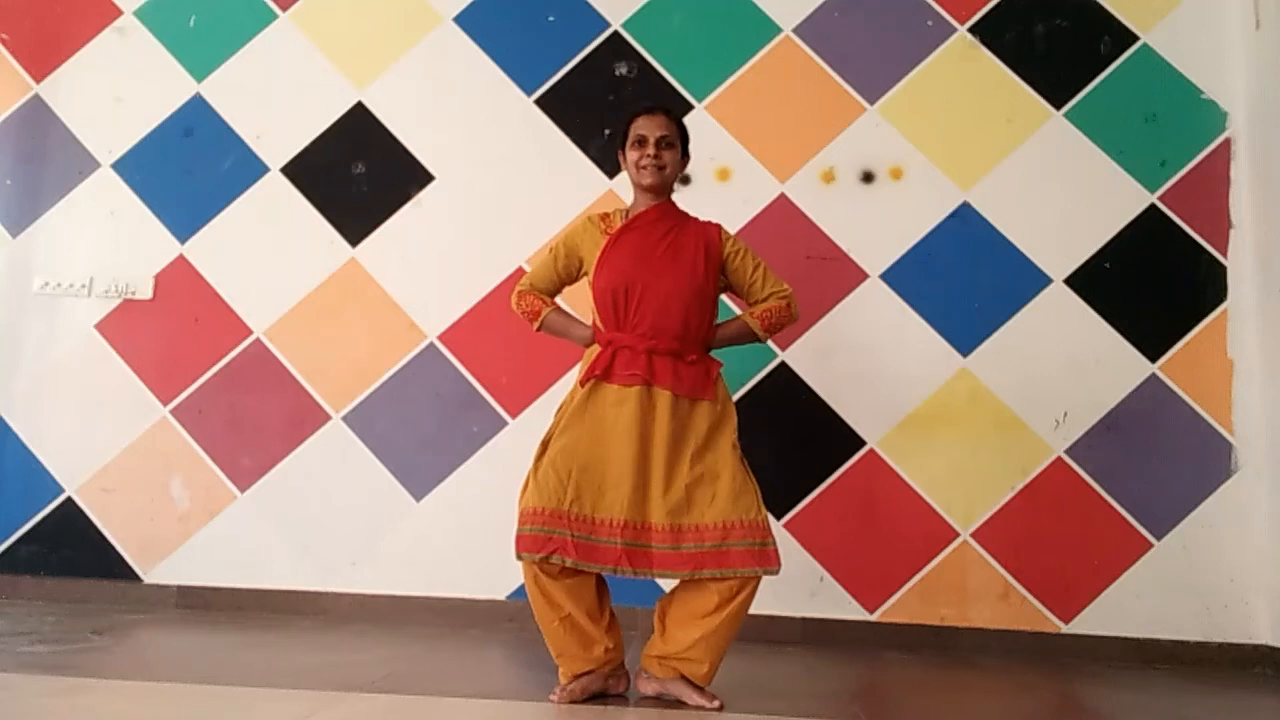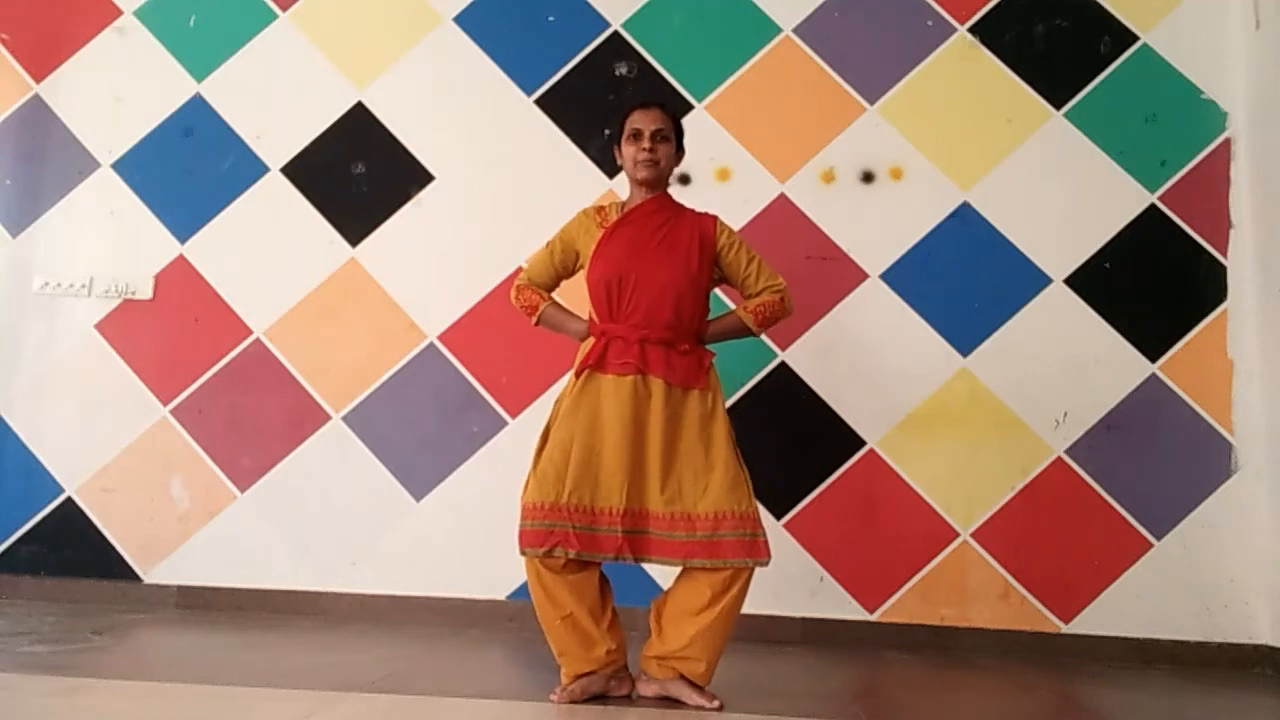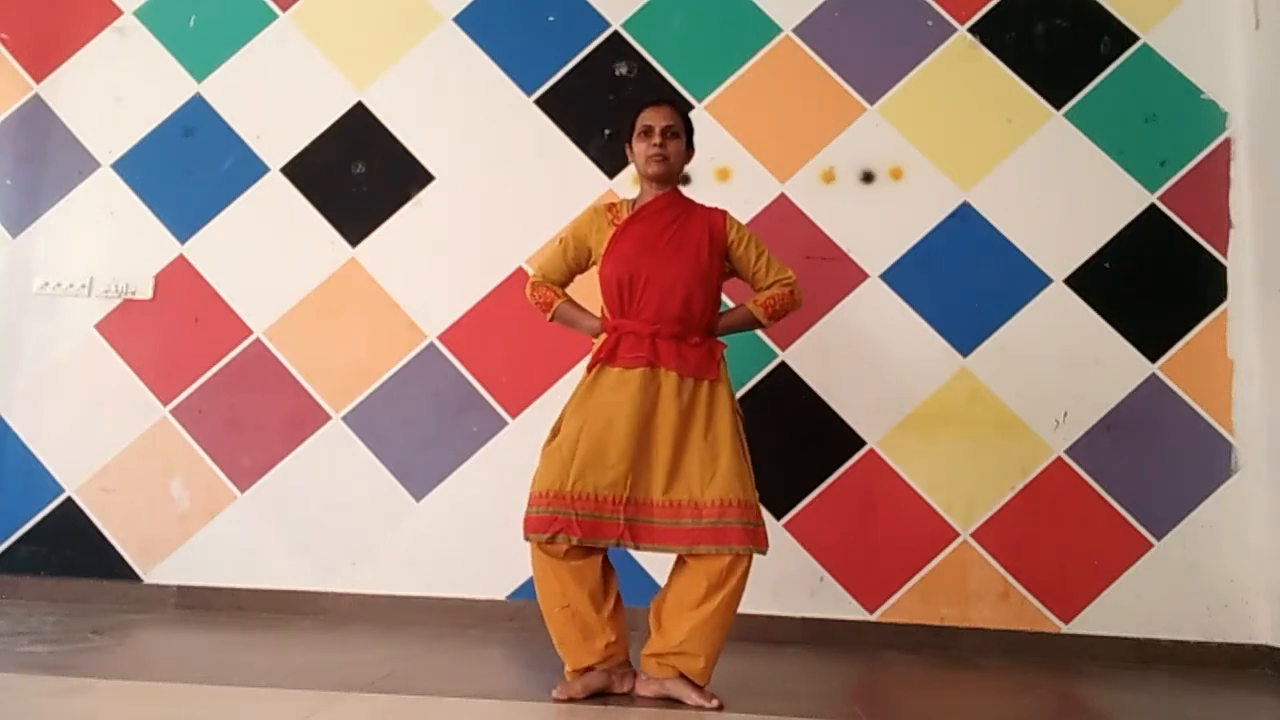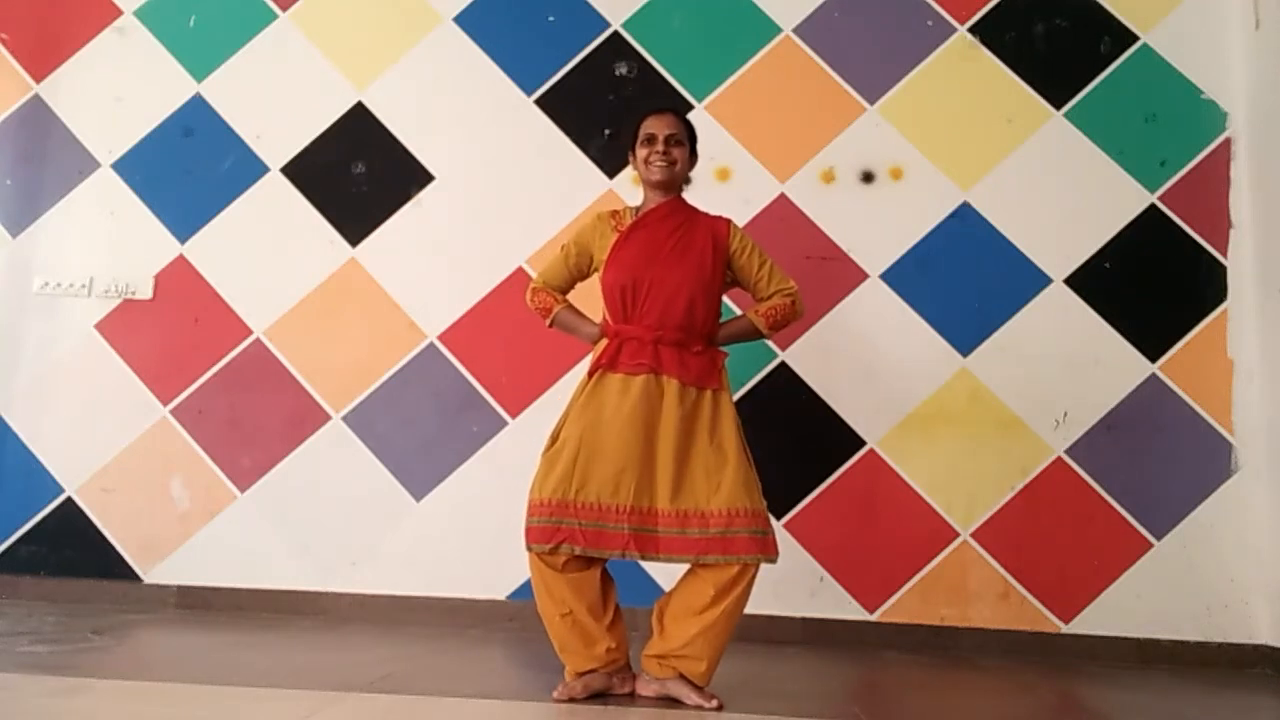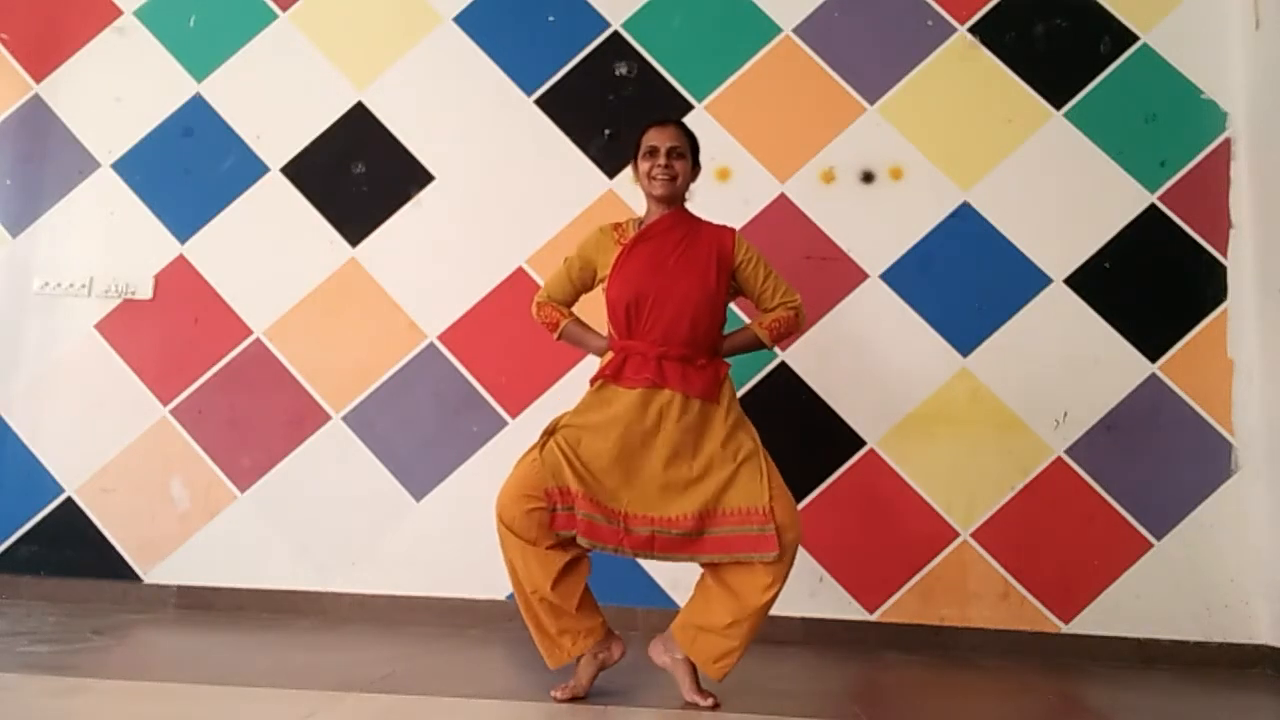
dt=1s
person 1, frame 1
left shoulder: (712, 240)
right shoulder: (593, 231)
left elbow: (780, 302)
right elbow: (526, 294)
left wrist: (707, 338)
right wrist: (590, 336)
left hip: (689, 410)
right hip: (607, 402)
left knee: (738, 544)
right knee: (545, 530)
left ankle: (671, 667)
right ankle: (595, 664)
person 1, frame 2
left shoulder: (707, 231)
right shoulder: (591, 224)
left elbow: (774, 296)
right elbow: (525, 288)
left wrist: (702, 332)
right wrist: (585, 330)
left hip: (683, 399)
right hip: (604, 393)
left knee: (727, 539)
right knee: (553, 531)
left ankle: (669, 667)
right ankle: (598, 666)
person 1, frame 3
left shoulder: (716, 225)
right shoulder: (602, 220)
left elbow: (784, 288)
right elbow: (540, 283)
left wrist: (714, 325)
right wrist: (597, 326)
left hip: (693, 392)
right hip: (615, 386)
left knee: (724, 534)
right knee: (557, 521)
left ankle: (668, 667)
right ankle: (601, 663)
person 1, frame 4
left shoulder: (720, 234)
right shoulder: (605, 228)
left elbow: (785, 299)
right elbow: (541, 290)
left wrist: (714, 335)
right wrist: (598, 333)
left hip: (694, 402)
right hip: (615, 396)
left knee: (734, 540)
right knee: (555, 529)
left ankle: (670, 666)
right ankle: (601, 663)
person 1, frame 5
left shoulder: (725, 244)
right shoulder: (608, 242)
left elbow: (788, 311)
right elbow: (547, 304)
left wrist: (718, 346)
right wrist: (604, 346)
left hip: (702, 415)
right hip: (619, 408)
left knee: (772, 534)
right knee: (520, 505)
left ankle: (684, 644)
right ankle: (590, 640)
